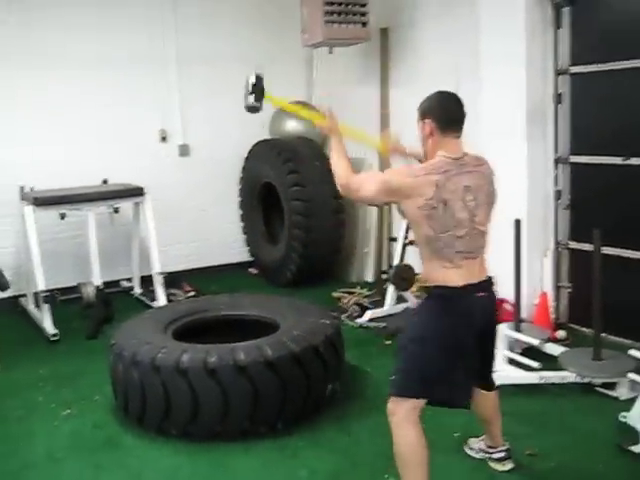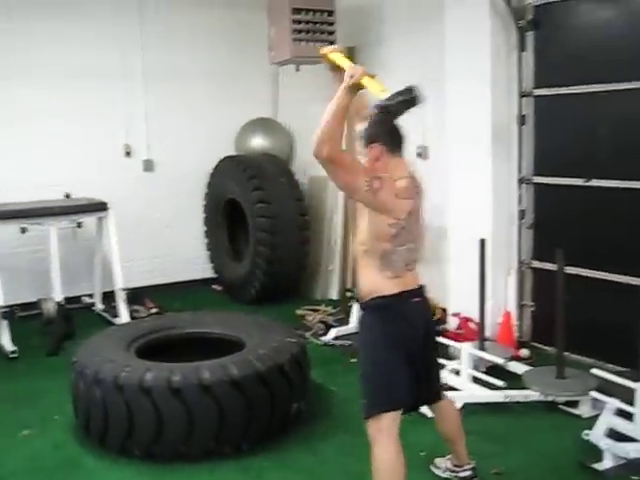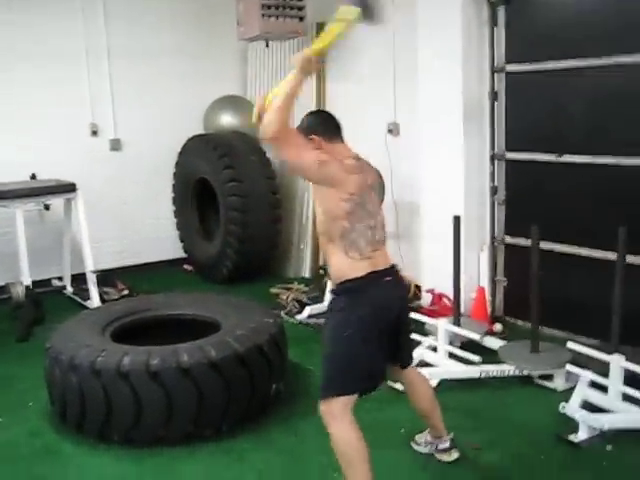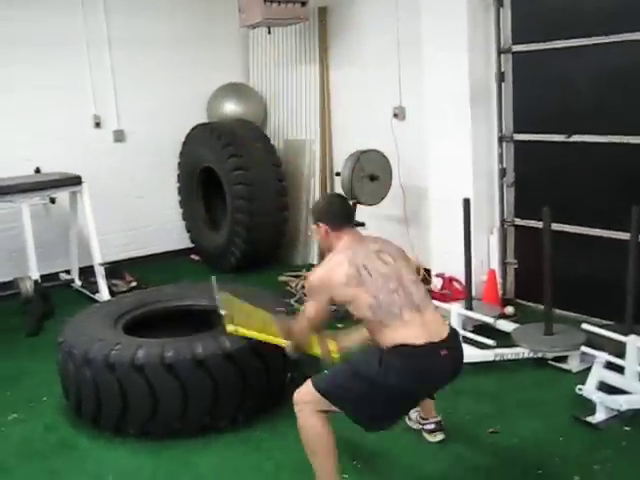
dt=0.3s
person 1, frame 1
left shoulder: (412, 179)
right shoulder: (482, 169)
left elbow: (347, 185)
left wrist: (334, 137)
right wrist: (404, 152)
left hip: (444, 304)
right hip: (483, 295)
left knee: (402, 410)
right knee: (479, 380)
right ankle: (496, 448)
person 1, frame 2
left shoulder: (387, 195)
right shoulder: (405, 179)
left elbow: (325, 151)
right elbow: (380, 129)
left wrist: (345, 87)
right wrist: (351, 87)
left hip: (385, 315)
right hip: (415, 305)
left knee: (383, 427)
right knee: (434, 395)
person 1, frame 3
left shoulder: (334, 170)
right shoulder: (365, 169)
left elbow: (273, 134)
left wrist: (297, 75)
right wrist: (272, 108)
left hip: (358, 299)
right hip: (390, 284)
left knee: (336, 408)
right knee: (403, 366)
right ankle: (441, 440)
person 1, frame 4
left shoulder: (327, 274)
right shoulder: (392, 249)
left elbow: (304, 330)
left wrist: (292, 335)
right wrist: (342, 342)
left hip: (411, 365)
right hip: (449, 351)
left knee: (306, 401)
right ankle: (429, 420)
